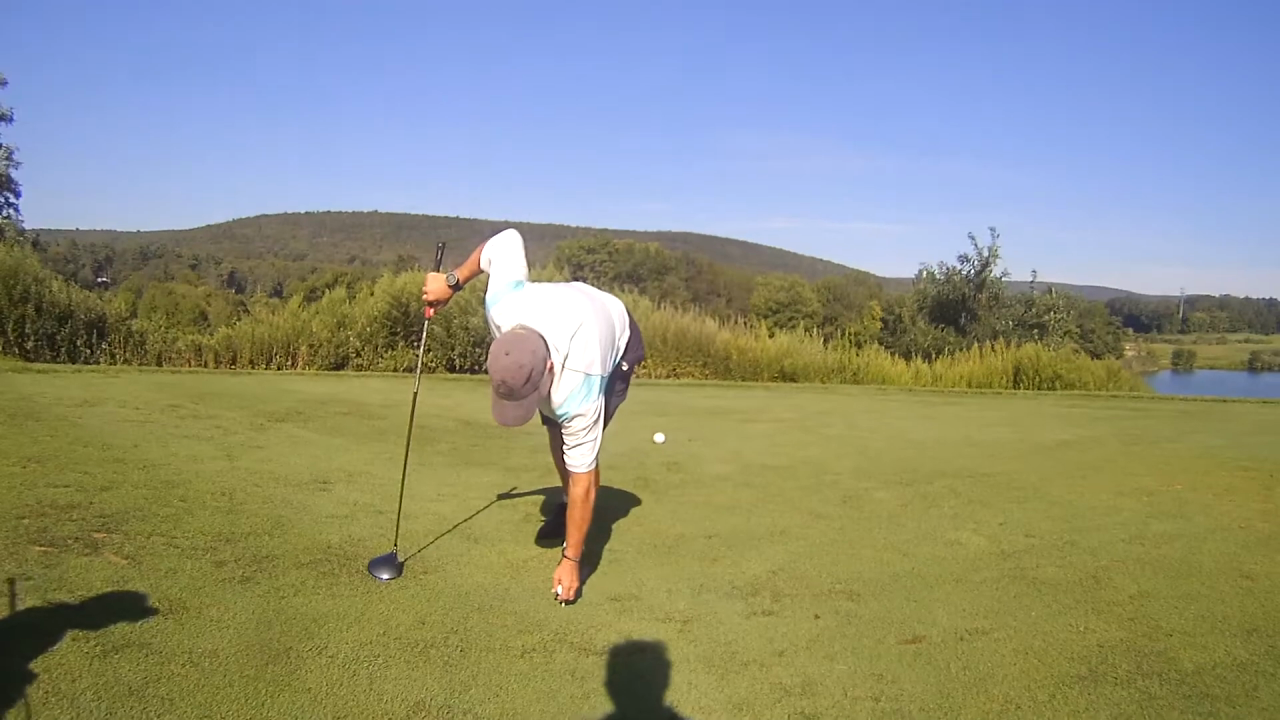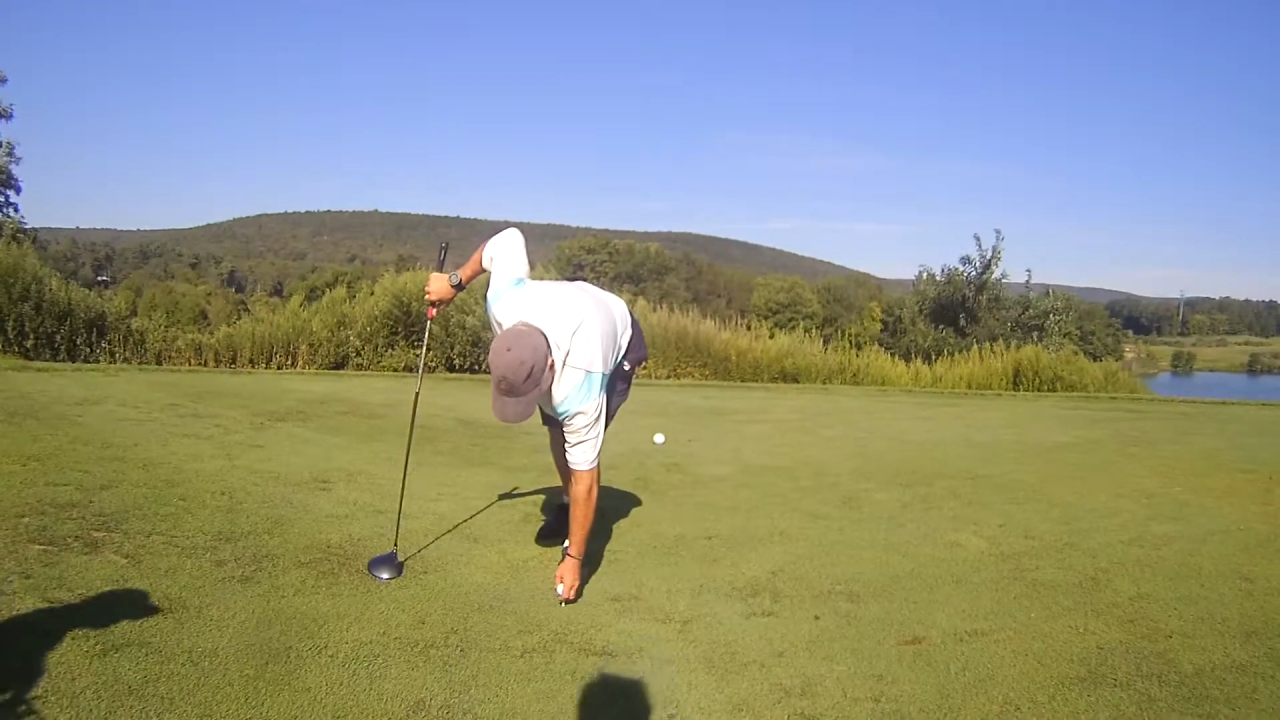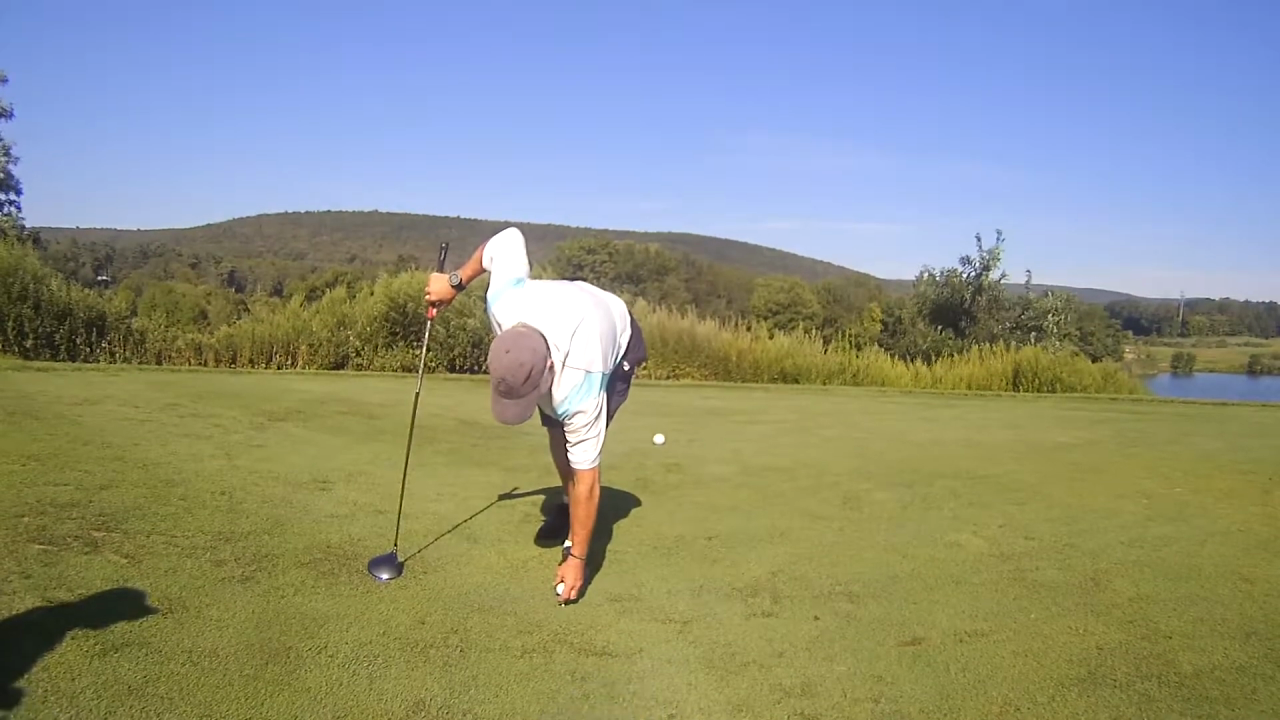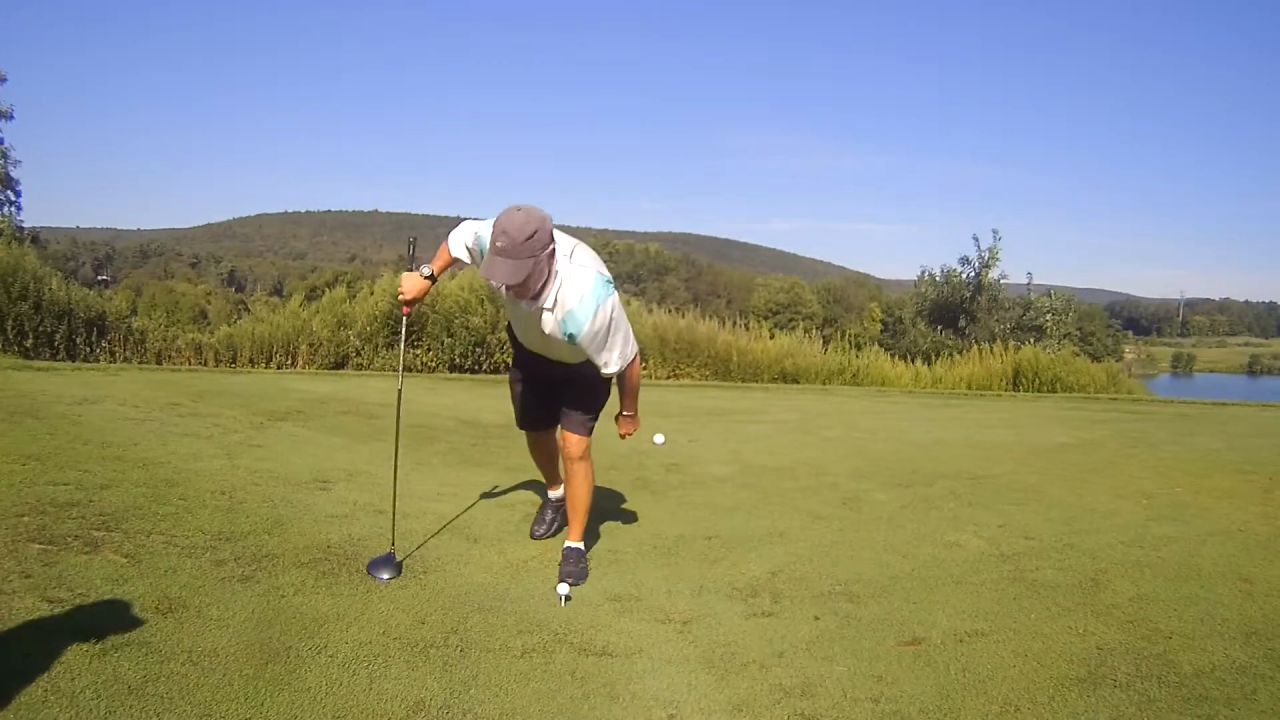
dt=0.7s
person 1, frame 1
left shoulder: (576, 391)
right shoulder: (502, 306)
left elbow: (583, 477)
right elbow: (507, 240)
left wrist: (571, 561)
right wrist: (452, 281)
left hip: (617, 344)
right hip: (580, 311)
left knee: (577, 449)
right knee: (556, 430)
left ankle: (576, 546)
right ankle: (566, 507)
person 1, frame 2
left shoulder: (577, 388)
right shoulder: (503, 303)
left elbow: (585, 476)
right elbow: (508, 240)
left wrist: (574, 559)
right wrist: (455, 281)
left hip: (618, 344)
right hip: (579, 311)
left knee: (578, 447)
right knee: (557, 429)
left ankle: (572, 542)
right ankle: (567, 506)
person 1, frame 3
left shoulder: (577, 387)
right shoulder: (503, 305)
left elbow: (586, 476)
right elbow: (508, 239)
left wrist: (578, 558)
right wrist: (455, 282)
left hip: (617, 347)
right hip: (572, 315)
left knee: (577, 447)
right knee: (557, 432)
left ankle: (573, 542)
right ankle: (567, 504)
person 1, frame 4
left shoulder: (588, 299)
right shoulder: (495, 242)
left elbow: (626, 361)
right elbow: (460, 235)
left wrist: (628, 414)
right wrist: (427, 276)
left hip: (586, 356)
right hip: (531, 343)
left knee: (574, 444)
right knee: (537, 433)
left ankle: (575, 546)
right ankle: (555, 494)
